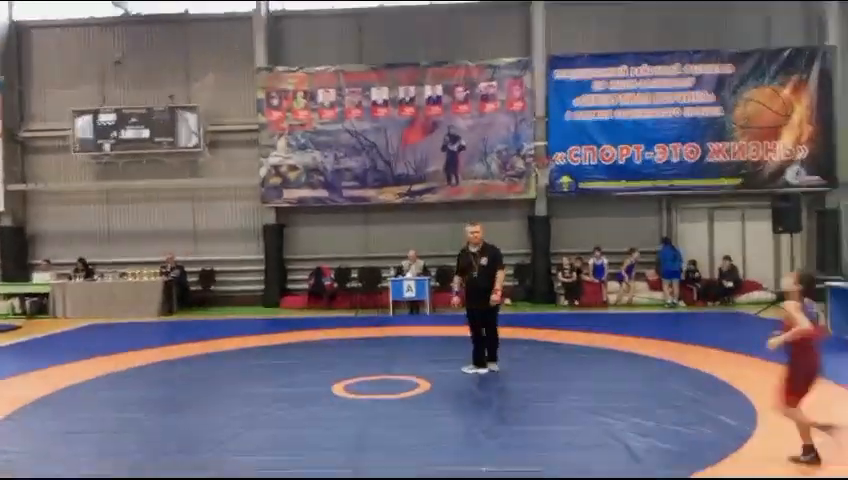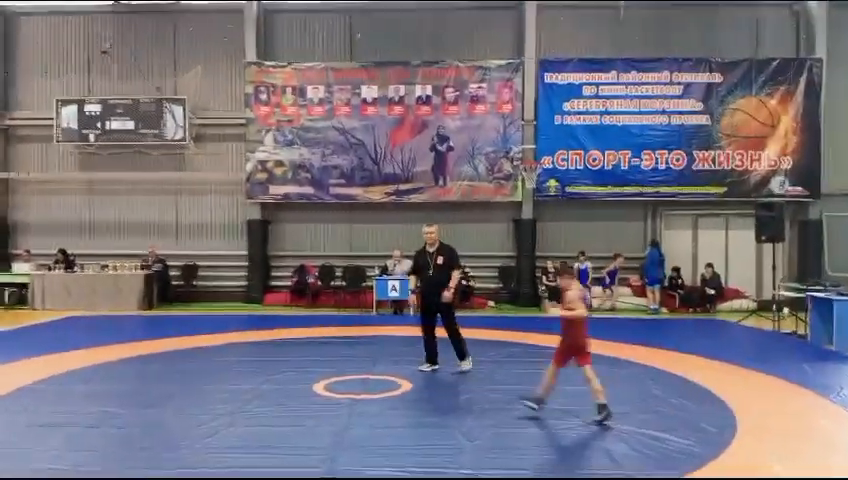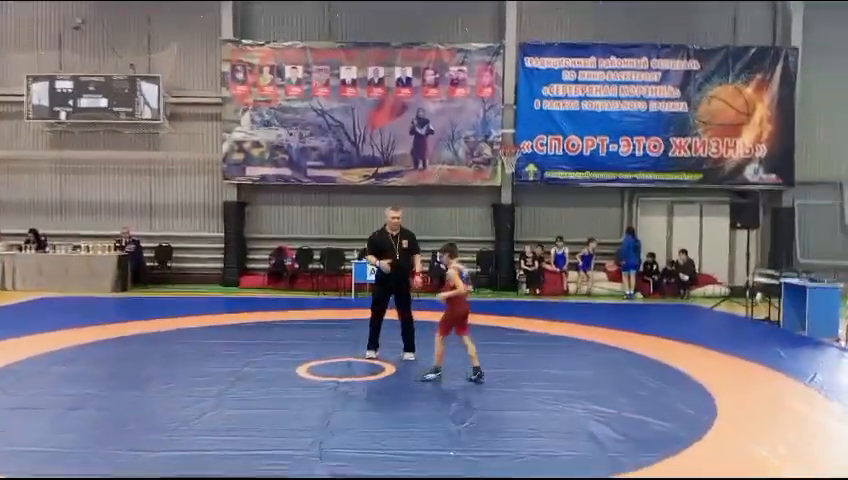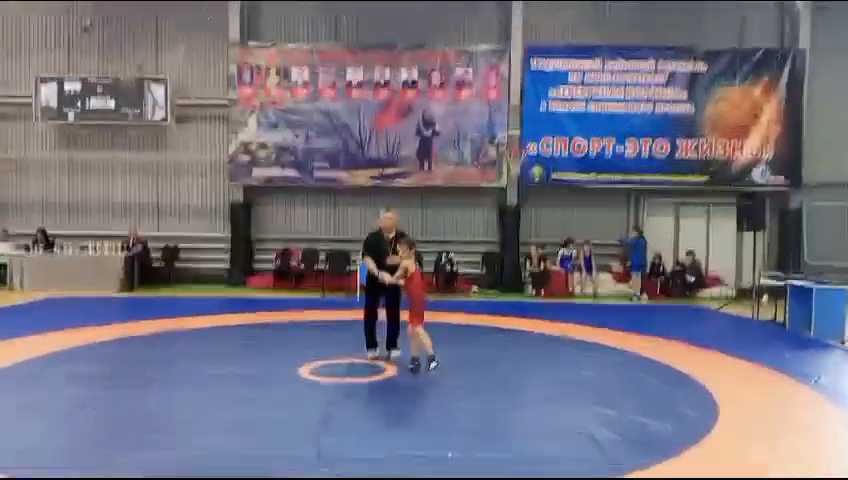
dt=1s
person 1, frame 1
left shoulder: (790, 305)
right shoulder: (807, 304)
left elbow: (805, 328)
right elbow: (819, 332)
left wrist: (781, 339)
left hip: (800, 364)
right hip: (811, 361)
left knee: (788, 409)
right knee: (792, 407)
right ankle: (808, 451)
person 1, frame 2
left shoulder: (571, 294)
right shoulder: (579, 290)
left elbow: (583, 313)
left wrist: (560, 313)
right wrist: (560, 309)
left hip: (571, 338)
right hip: (581, 338)
left knee: (553, 369)
right knee: (588, 373)
left ankle: (538, 400)
right ankle: (603, 408)
person 1, frame 3
left shoulder: (451, 271)
right shoulder: (462, 269)
left elbow: (462, 290)
left wrist: (445, 295)
left hip: (453, 309)
right hip: (464, 308)
left knee: (439, 337)
right knee: (465, 339)
left ankle: (436, 370)
right ankle: (477, 371)
person 1, frame 4
left shoulder: (406, 263)
right shoulder: (411, 264)
left elbow: (395, 279)
left wrist: (388, 280)
right wrist: (390, 279)
left hip: (416, 300)
right hip: (416, 299)
left knee: (418, 329)
right knee: (412, 330)
left ankle: (431, 358)
right ankle: (415, 360)
person 2, frame 1
left shoulder: (492, 251)
right shoulder: (463, 254)
left elbow: (500, 272)
right elbow: (458, 275)
left wrist: (497, 291)
right wrist: (456, 293)
left hip: (489, 297)
right hip: (472, 298)
left knee: (490, 330)
right knee: (476, 331)
left ankle: (492, 361)
right ankle: (479, 364)
person 2, frame 2
left shoulder: (448, 251)
right shoulder: (419, 254)
left elbow: (456, 271)
right elbow: (414, 275)
left wrist: (450, 289)
right wrist: (412, 292)
left hip: (444, 297)
right hip: (426, 298)
left knee: (452, 328)
right knee: (427, 330)
left ankle: (464, 358)
right ankle: (431, 362)
person 2, frame 3
left shoulder: (408, 235)
right shoulder: (377, 236)
left elbow: (416, 255)
right elbow: (369, 255)
left wrist: (417, 274)
right wrist: (378, 263)
left hip: (403, 281)
right hip: (382, 281)
left knee: (406, 316)
right knee: (376, 315)
left ankle: (409, 350)
right ankle: (372, 348)
person 2, frame 4
left shoulder: (402, 238)
right shoulder: (373, 237)
right elbow: (367, 258)
left wrist: (399, 260)
right wrist: (378, 273)
left hip: (393, 281)
right hip: (374, 280)
left knee: (393, 314)
right knee: (370, 314)
left ankle: (392, 347)
right ankle: (372, 347)
